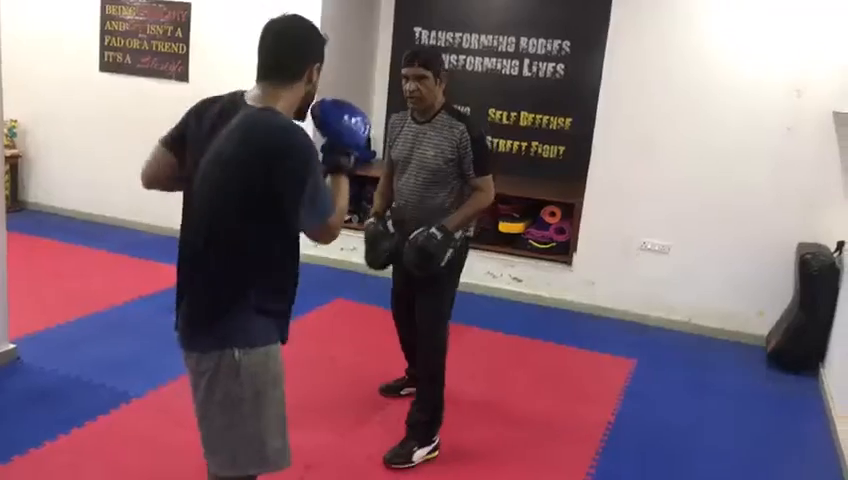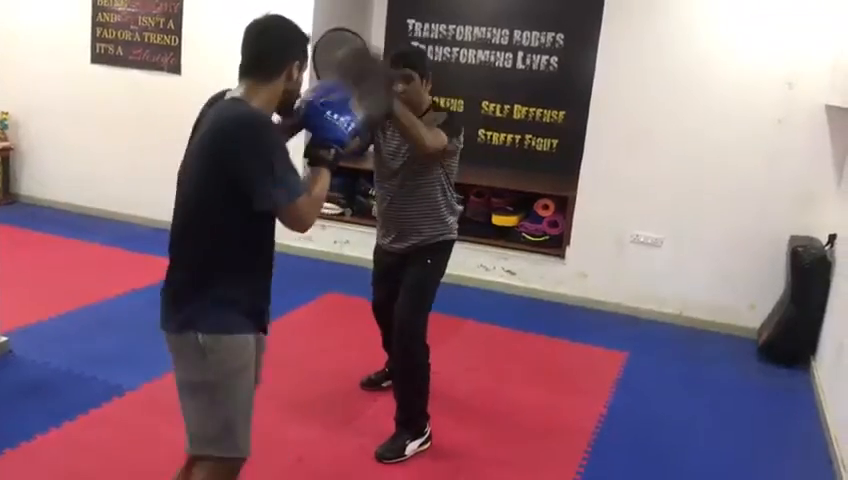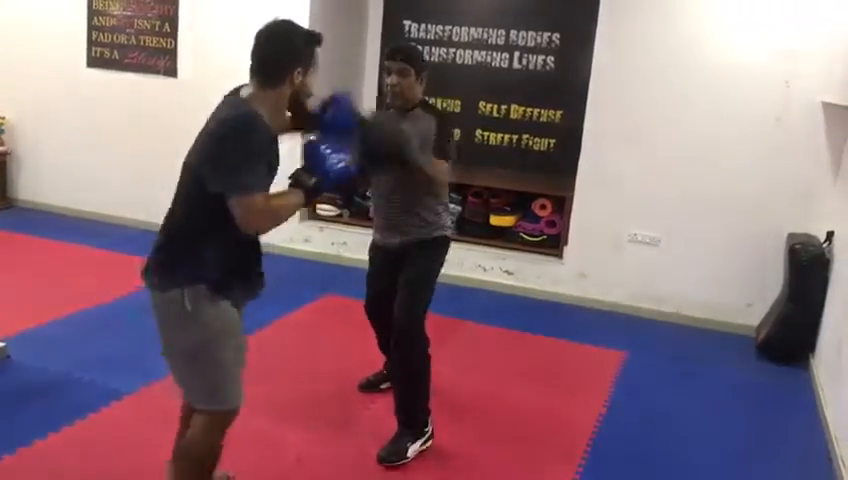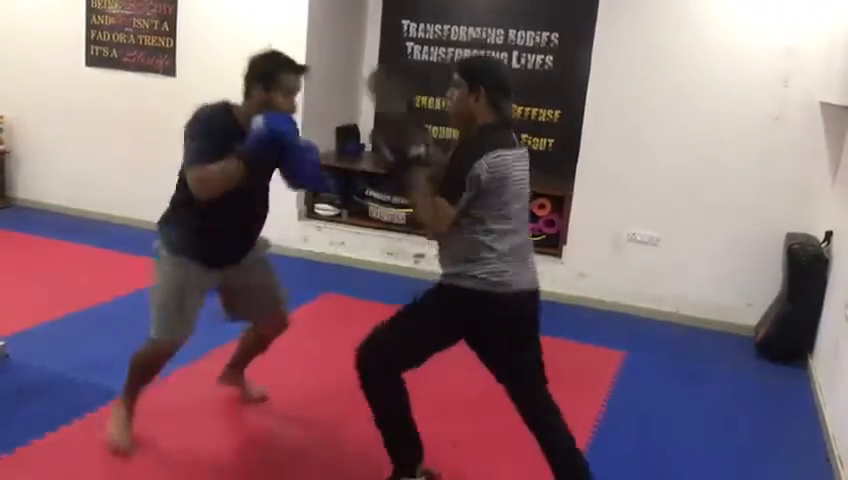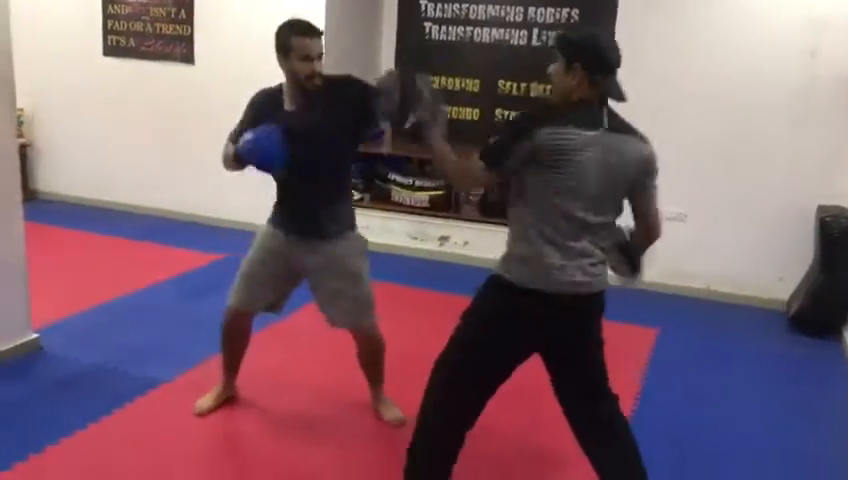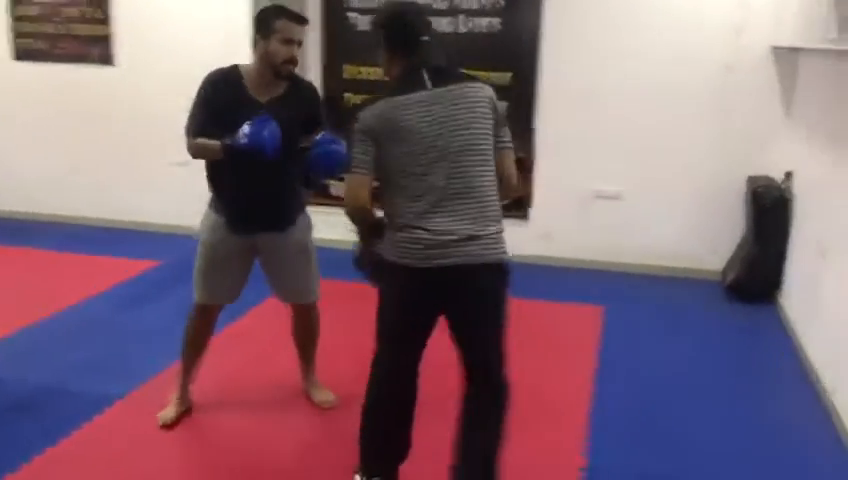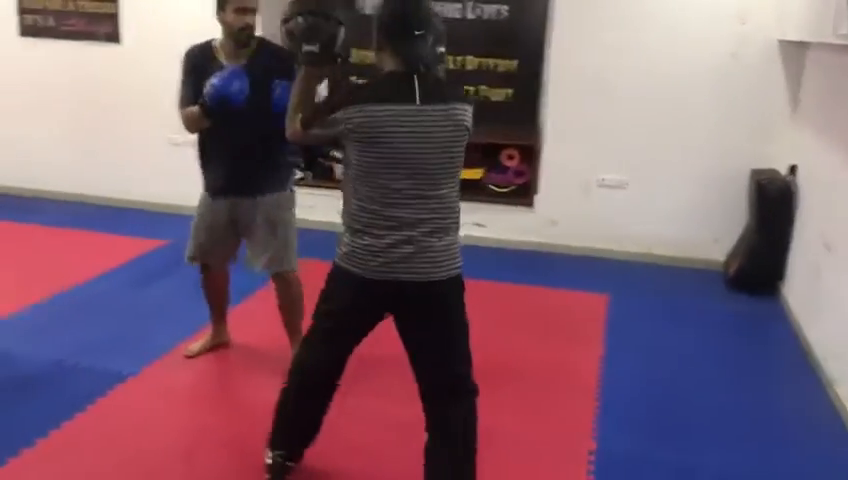
dt=0.7s
person 1, frame 1
left shoulder: (462, 131)
right shoulder: (396, 123)
left elbow: (485, 194)
right elbow: (387, 177)
left wrist: (444, 228)
right wrist: (376, 219)
left hip: (444, 244)
right hip: (407, 239)
left knee: (431, 329)
right knee: (403, 312)
left ankle: (425, 434)
right ankle: (417, 376)
person 1, frame 2
left shoulder: (445, 123)
right shoulder: (380, 117)
left elbow: (427, 145)
left wrist: (392, 106)
left hip: (431, 241)
right hip: (389, 237)
left knee: (409, 323)
right knee: (383, 308)
left ankle: (415, 427)
right ankle: (396, 368)
person 1, frame 3
left shoulder: (435, 124)
right shoulder: (380, 118)
left elbow: (440, 180)
right elbow: (361, 162)
left wrist: (406, 154)
left hip: (426, 239)
right hip: (386, 237)
left knee: (408, 320)
right knee: (376, 307)
left ankle: (415, 428)
right ankle: (396, 368)
person 1, frame 4
left shoulder: (473, 151)
right shoulder: (512, 146)
left elbow: (435, 223)
left wrist: (416, 175)
right wrist: (420, 169)
left hip: (469, 290)
right hip: (521, 292)
left knee: (375, 358)
right knee: (533, 395)
person 1, frame 5
left shoulder: (540, 124)
right shoulder: (638, 147)
left elbow: (469, 176)
right elbow: (649, 227)
left wrist: (432, 130)
right wrist: (626, 248)
left hip: (523, 287)
right hip: (584, 294)
left knee: (453, 384)
right knee: (593, 403)
person 1, frame 6
left shoulder: (376, 114)
right shoulder: (481, 94)
left elbow: (356, 200)
right elbow: (509, 182)
left wrist: (373, 233)
left hip: (410, 262)
right hip: (481, 260)
left knee: (393, 369)
right knee: (486, 380)
person 1, frame 7
left shoulder: (357, 103)
right shoulder: (459, 106)
left elbow: (295, 129)
left wrist: (308, 72)
left hip: (362, 269)
right hip: (436, 274)
left knee: (318, 360)
right knee: (451, 392)
person 2, frame 1
left shoulder: (212, 111)
right shoulder: (287, 142)
left elbow: (152, 174)
right elbow: (327, 229)
right wrist: (339, 169)
left hip: (204, 308)
right hip: (239, 327)
person 2, frame 2
left shoulder: (222, 108)
right shoulder: (251, 129)
right elbow: (301, 215)
right wrist: (323, 158)
left hip: (214, 300)
right hip: (211, 313)
person 2, frame 3
left shoulder: (247, 101)
right shoulder: (243, 128)
right elbow: (253, 219)
left wrist: (296, 120)
right wrist: (309, 186)
left hip: (211, 271)
right hip: (191, 283)
left knee: (206, 386)
right knee: (218, 406)
person 2, frame 4
right shoulder: (210, 121)
right elbow: (202, 187)
right wrist: (249, 155)
left hip: (241, 250)
right hip: (188, 250)
left knee: (274, 320)
right knee: (165, 343)
left ankle: (234, 372)
right ankle: (124, 410)
person 2, frame 5
left shoulder: (343, 92)
right shoulder: (264, 104)
right elbow: (229, 159)
right wrist: (243, 152)
left hip: (334, 236)
right hip: (282, 230)
left knee: (364, 328)
right knee: (237, 312)
left ankle: (379, 395)
right ankle: (227, 385)
person 2, frame 6
left shoulder: (303, 94)
right shoulder: (219, 85)
left elbow: (316, 139)
right elbow: (194, 144)
right wrist: (229, 147)
left hip: (287, 218)
right hip: (228, 218)
left knee: (306, 302)
right knee: (205, 305)
left ankle: (309, 377)
right ankle: (182, 393)
person 2, frame 7
left shoulder: (278, 58)
right shoulder: (198, 58)
right elbow: (190, 123)
right wrist: (210, 106)
left hip: (269, 187)
right hip: (220, 185)
left knee: (283, 273)
right knee: (210, 262)
left ankle: (297, 348)
right ankle: (219, 332)
